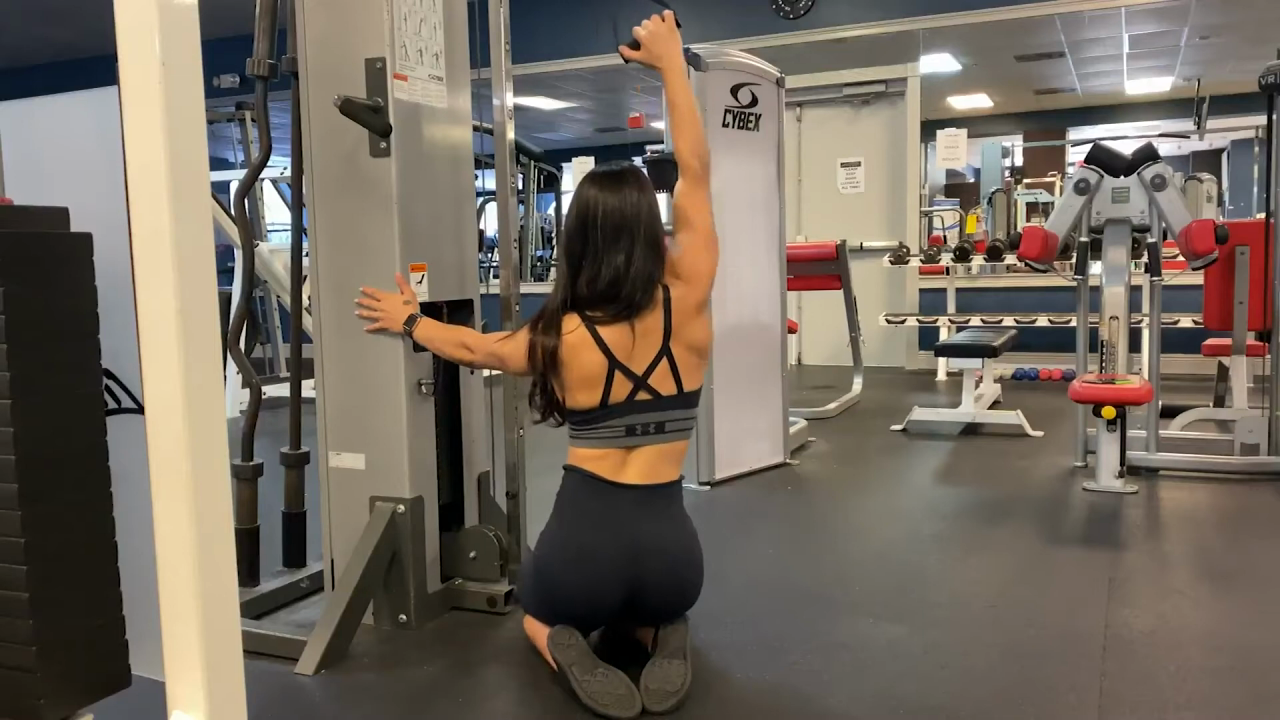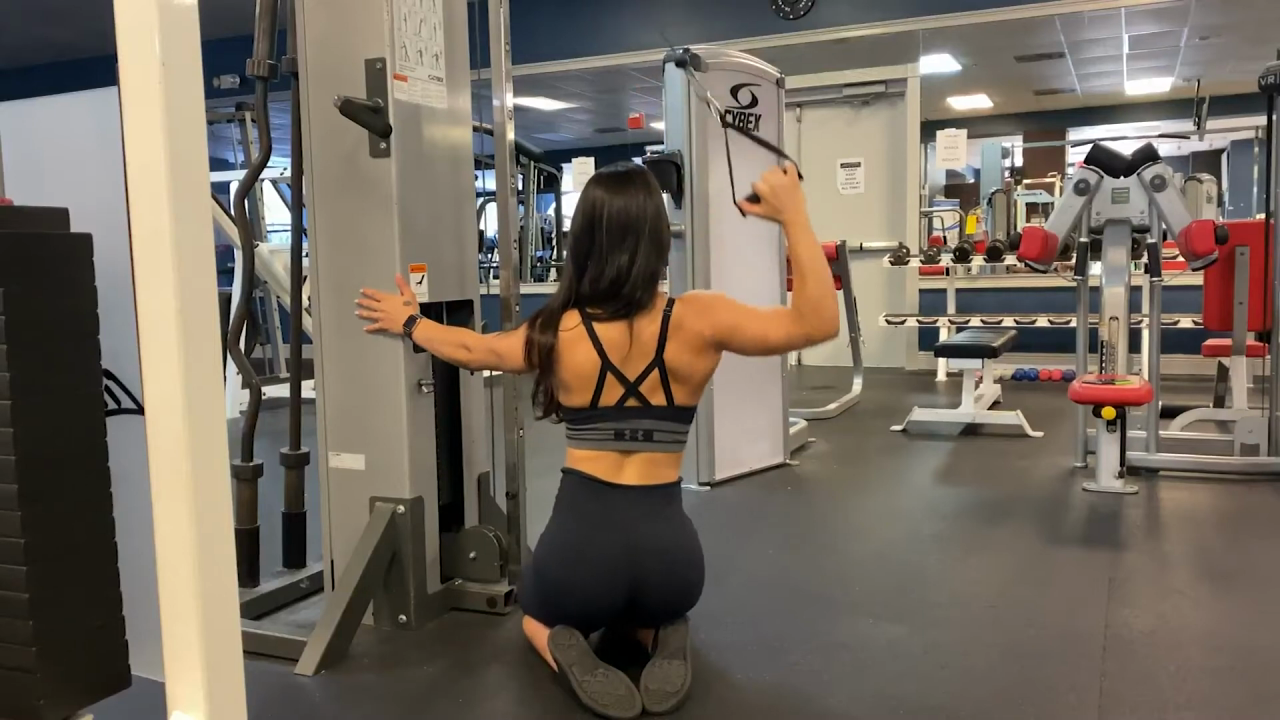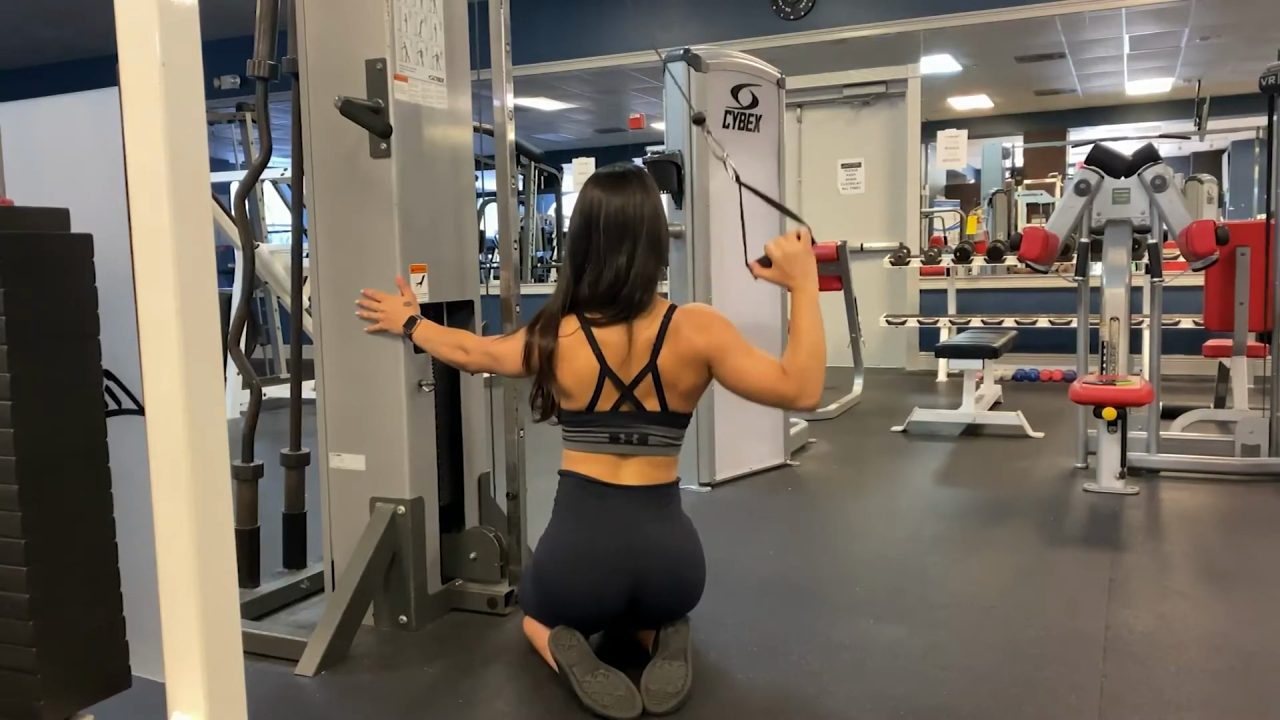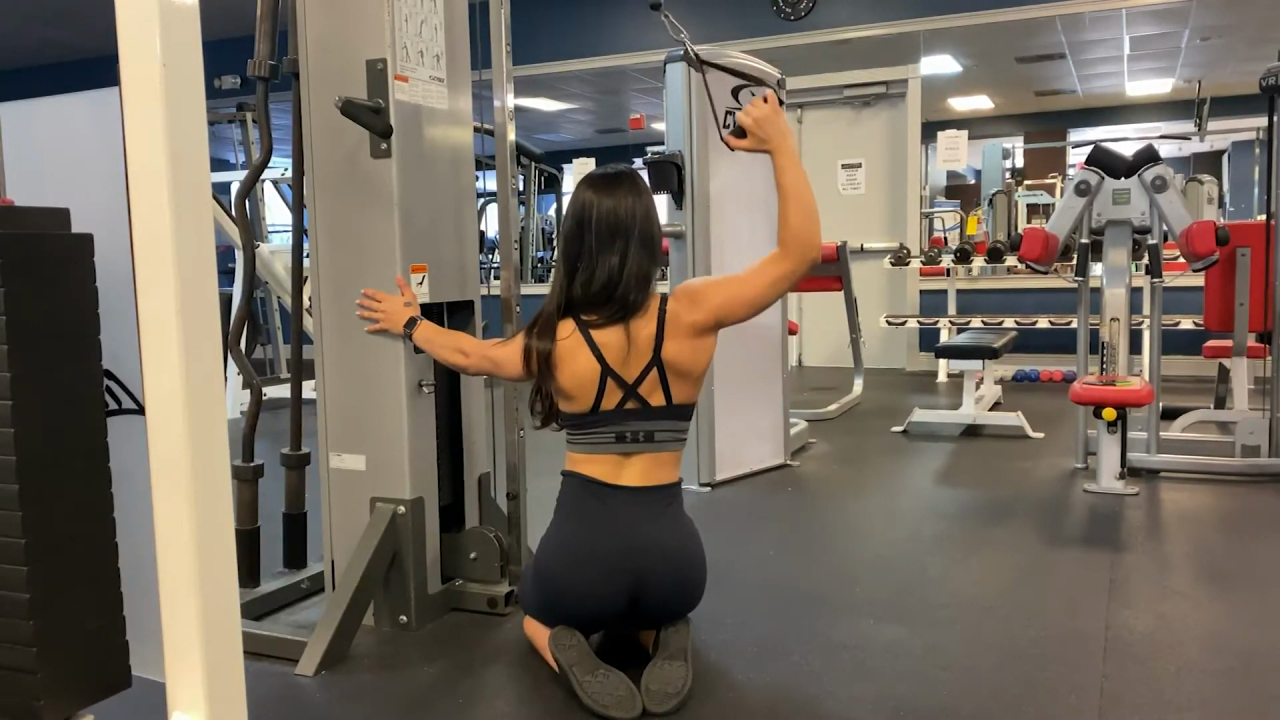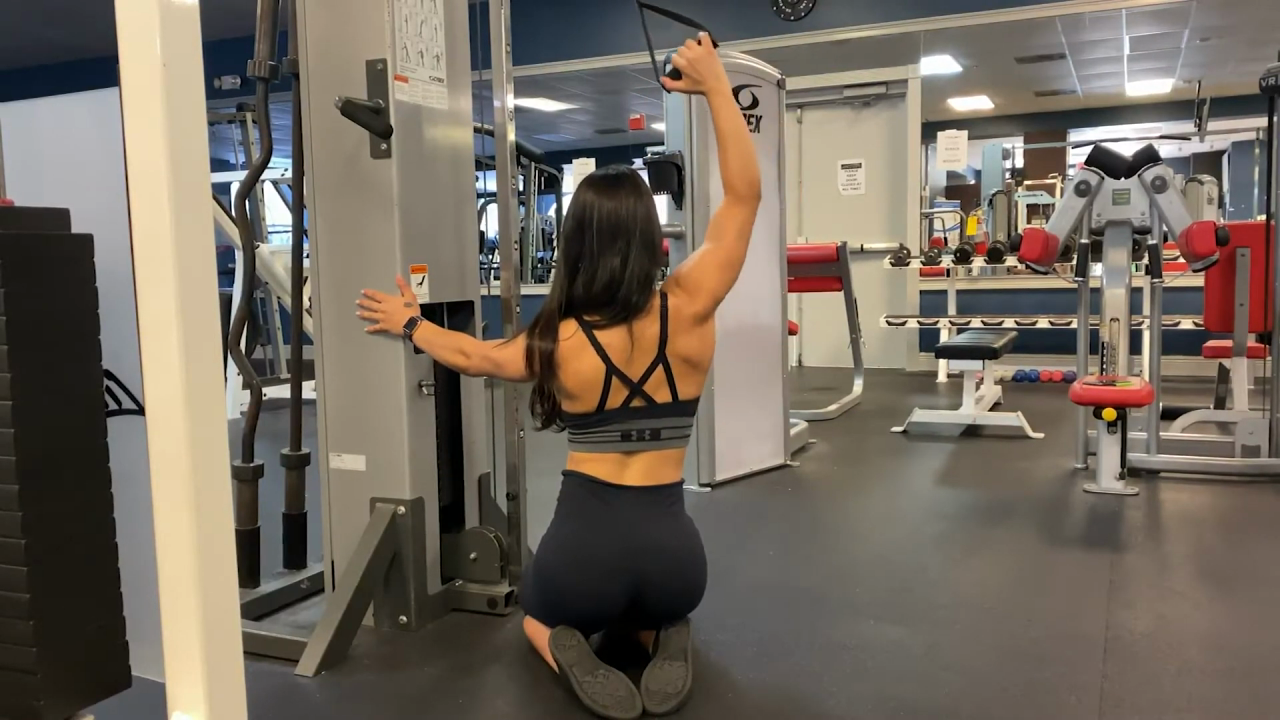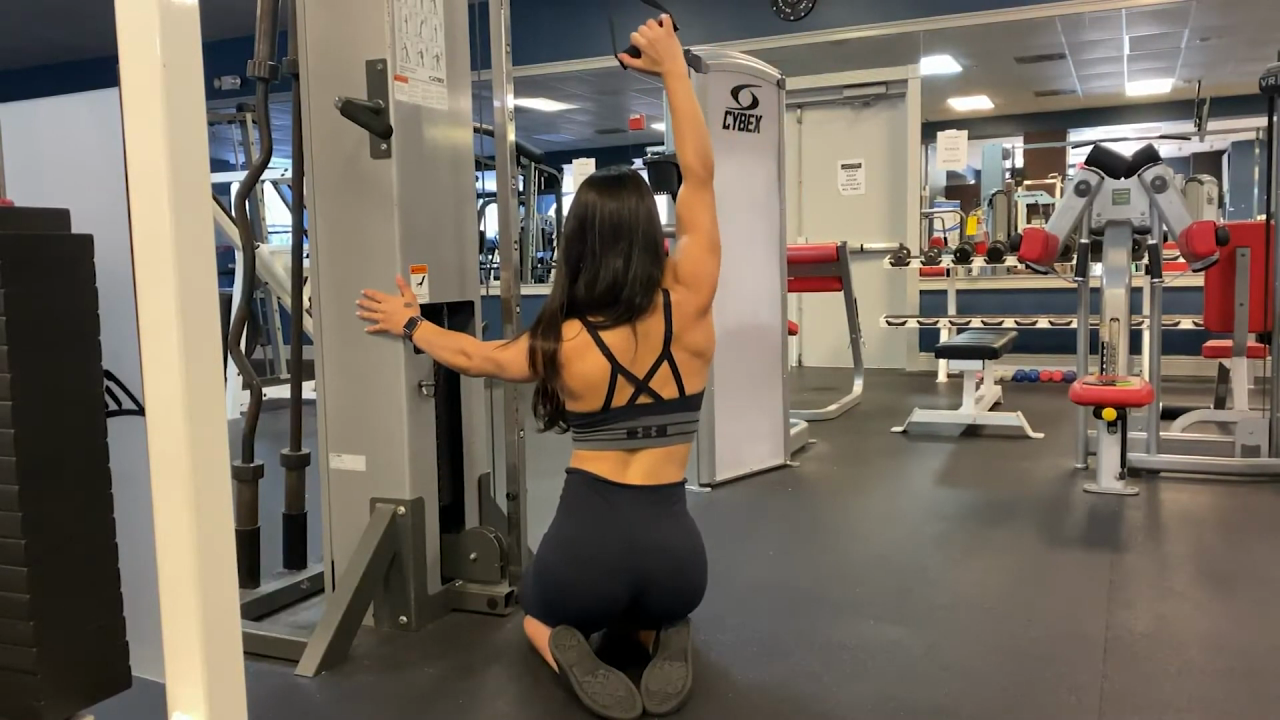
dt=0.7s
person 1, frame 1
left shoulder: (558, 337)
right shoulder: (686, 305)
left elbow: (475, 348)
right elbow: (694, 173)
left wrist: (409, 321)
right wrist: (670, 61)
left hip: (581, 543)
right hip: (668, 547)
left knee: (540, 609)
right knee: (652, 599)
left ankle: (567, 652)
right ankle: (660, 637)
person 1, frame 2
left shoulder: (557, 333)
right shoulder: (698, 320)
left elbow: (472, 349)
right elbow: (818, 322)
left wrist: (409, 322)
right wrist: (792, 212)
left hip: (581, 543)
right hip: (667, 549)
left knee: (538, 611)
right knee: (651, 597)
left ankle: (566, 654)
right ankle: (662, 639)
person 1, frame 3
left shoulder: (556, 337)
right shoulder: (696, 329)
left elbow: (470, 351)
right elbow: (802, 390)
left wrist: (409, 323)
right wrist: (803, 283)
left hip: (578, 549)
right hip: (667, 551)
left knee: (540, 612)
right knee: (648, 602)
left ankle: (565, 652)
right ankle: (662, 636)
person 1, frame 4
left shoulder: (555, 342)
right shoulder: (691, 318)
left elbow: (472, 355)
right elbow: (799, 252)
left wrist: (408, 322)
right wrist: (779, 143)
left hip: (582, 546)
right hip: (670, 551)
left knee: (539, 614)
right knee: (653, 602)
left ankle: (569, 657)
right ankle: (662, 641)
person 1, frame 5
left shoulder: (557, 343)
right shoulder: (688, 311)
left elbow: (476, 357)
right elbow: (745, 194)
left wrist: (409, 322)
right wrist: (715, 84)
left hip: (583, 546)
right hip: (671, 549)
left knee: (539, 614)
right knee: (655, 602)
left ankle: (569, 654)
right ankle: (664, 640)
person 1, frame 6
left shoulder: (562, 342)
right shoulder: (688, 308)
left elbow: (475, 357)
right elbow: (698, 176)
left wrist: (410, 323)
right wrist: (672, 65)
left hip: (585, 543)
right hip: (671, 547)
left knee: (540, 613)
right knee: (657, 602)
left ankle: (569, 656)
right ankle: (662, 641)
